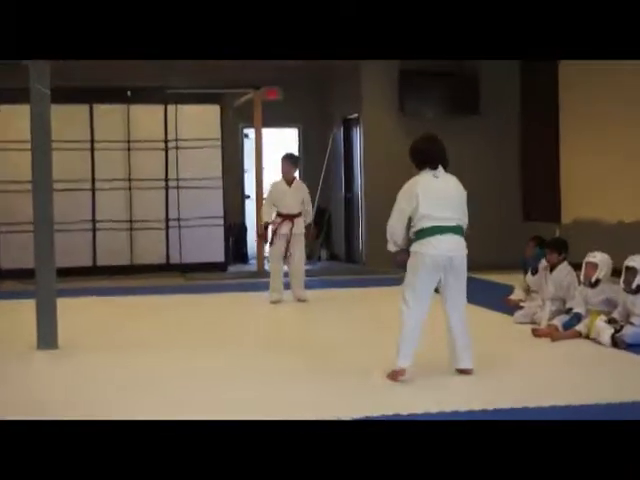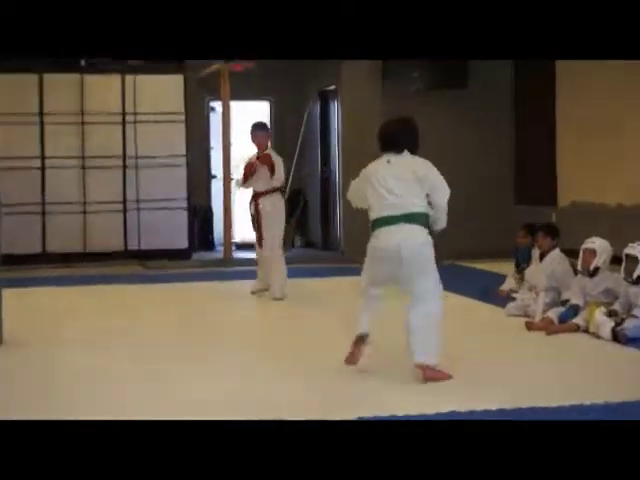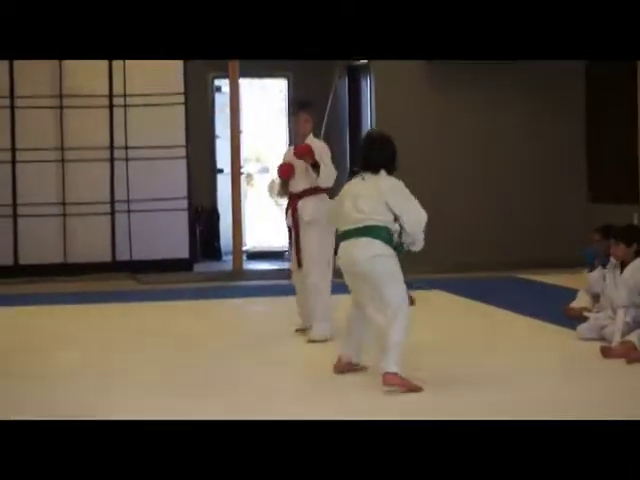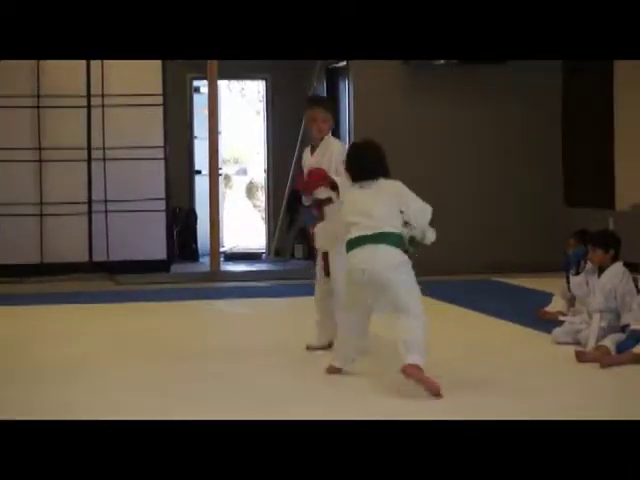
dt=1s
person 1, frame 1
left shoulder: (414, 185)
right shoulder: (456, 184)
left elbow: (396, 223)
right elbow: (463, 220)
left wrist: (399, 249)
left hip: (427, 249)
right hip: (456, 247)
left knee: (413, 307)
right knee: (456, 306)
left ankle: (402, 364)
right ankle: (464, 362)
person 1, frame 2
left shoulder: (371, 170)
right shoulder: (421, 166)
left elbow: (354, 197)
right elbow: (441, 198)
right wrist: (436, 225)
left hip: (383, 237)
right hip: (415, 237)
left knee: (370, 289)
right knee: (427, 298)
left ankle: (361, 335)
right ankle: (426, 362)
person 1, frame 3
left shoulder: (350, 186)
right shoulder: (391, 185)
left elbow: (336, 218)
right elbow: (415, 220)
right wrist: (413, 241)
left hip: (347, 250)
right hip: (374, 250)
left knee: (363, 305)
right knee: (395, 309)
left ankle: (346, 357)
right ankle: (391, 371)
person 1, frame 4
left shoulder: (348, 198)
right shoulder: (394, 189)
right elbow: (422, 215)
right wrist: (424, 233)
left hip: (357, 258)
right hip: (389, 255)
left knee: (354, 312)
right knee: (411, 312)
left ankle: (339, 362)
right ankle: (413, 363)
person 2, frame 1
left shoulder: (302, 186)
right shoulder: (275, 186)
left elbow: (307, 207)
right elbow: (268, 206)
left wrist: (308, 225)
right wrist: (265, 227)
left hip: (297, 226)
right hip: (280, 226)
left knee: (298, 261)
right knee: (276, 261)
left ankle: (299, 293)
right ankle: (276, 294)
person 2, frame 2
left shoulder: (274, 158)
right shoulder: (252, 159)
left elbow: (279, 180)
right elbow: (243, 183)
left wrist: (270, 168)
right wrist: (246, 175)
left hip: (272, 204)
right hip: (258, 204)
left knee: (273, 246)
right knee: (261, 246)
left ankle: (278, 288)
right ankle: (264, 282)
person 2, frame 3
left shoulder: (319, 146)
right shoulder: (290, 153)
left elbow: (328, 179)
right elbow: (284, 190)
left wrist: (313, 163)
right wrist: (283, 181)
left hip: (315, 209)
right hip: (296, 211)
left knee: (315, 270)
right knee: (300, 268)
left ankle: (321, 326)
right ankle: (310, 319)
person 2, frame 4
left shoulder: (339, 149)
right shoulder: (307, 153)
left elbow: (349, 186)
left wrist: (331, 182)
left knee: (341, 279)
right knee: (323, 280)
right ankle: (326, 335)
